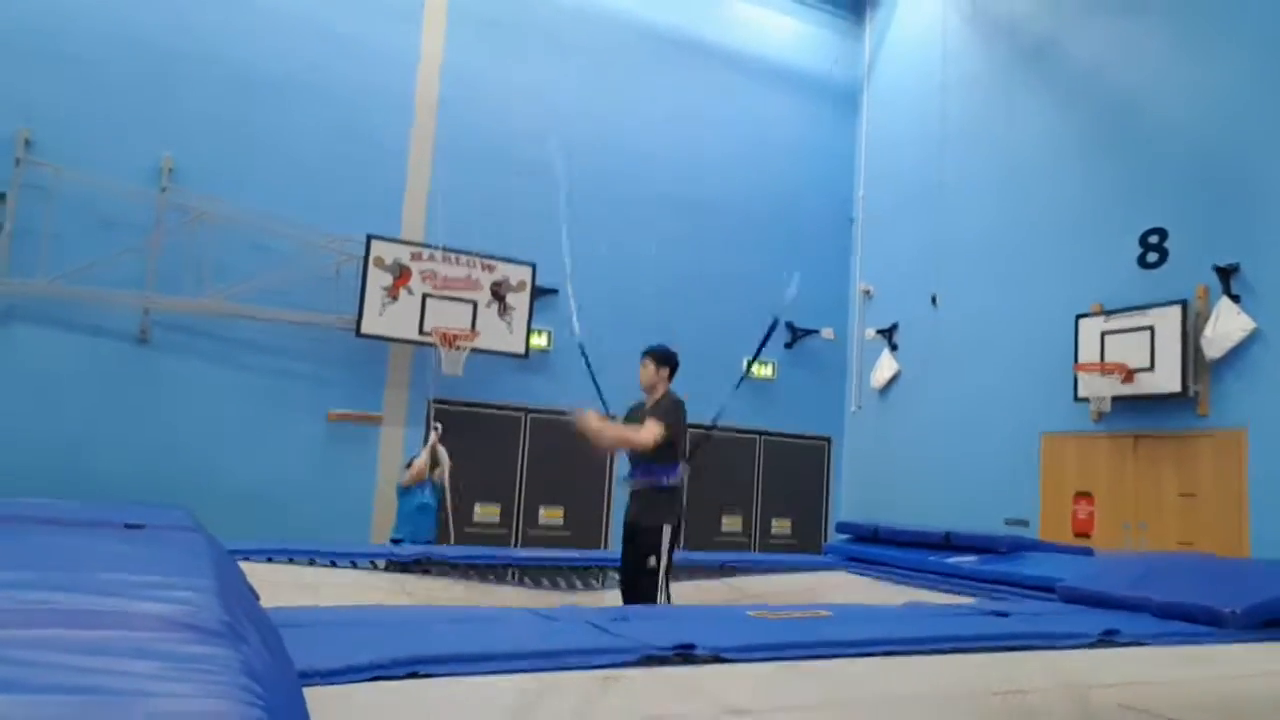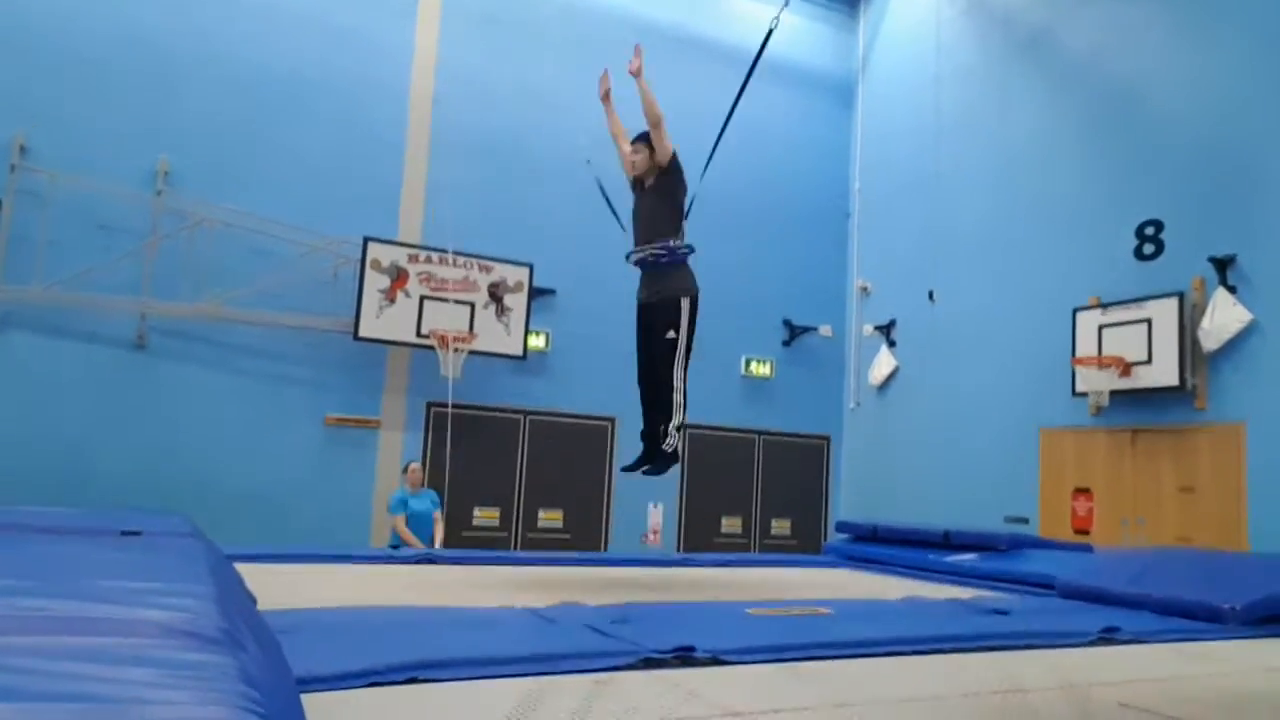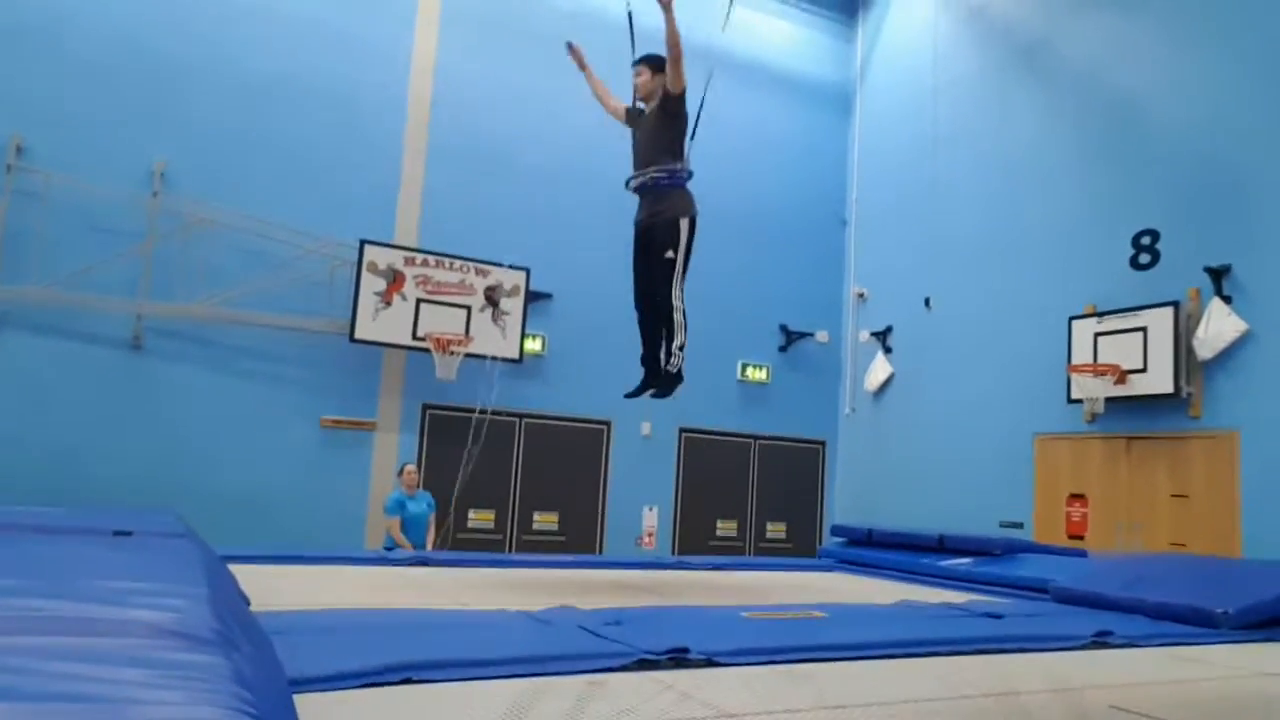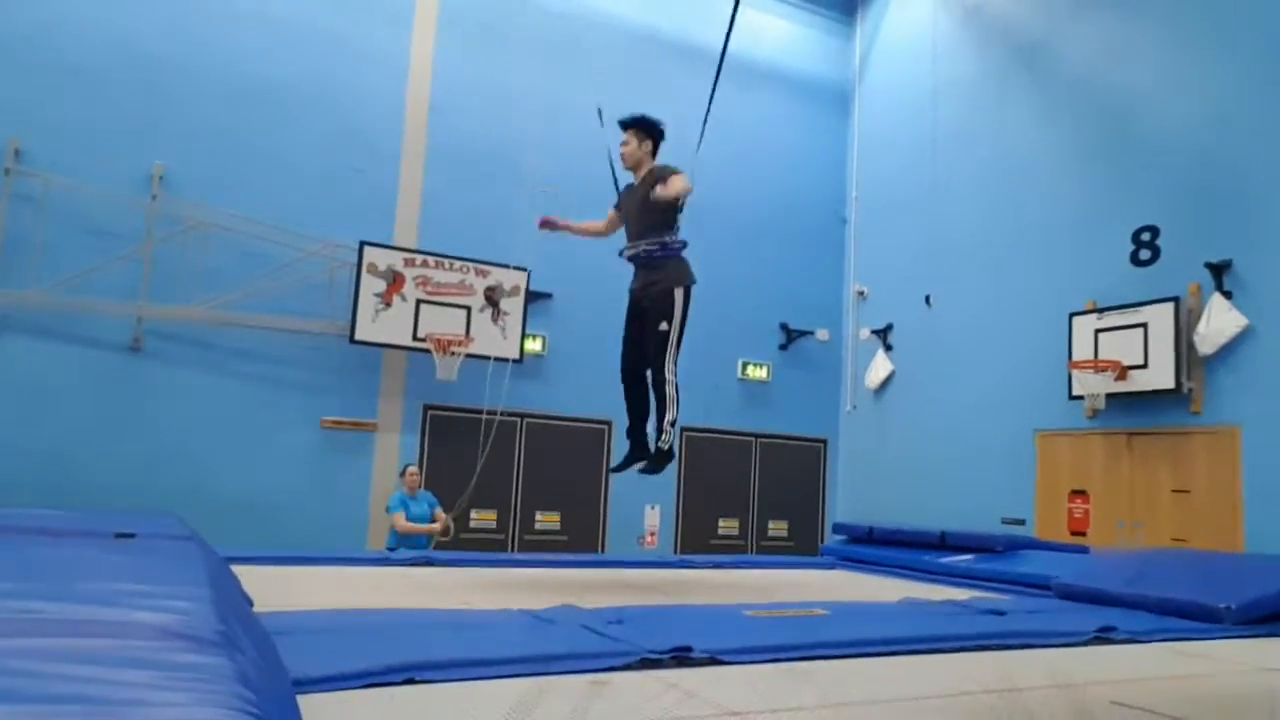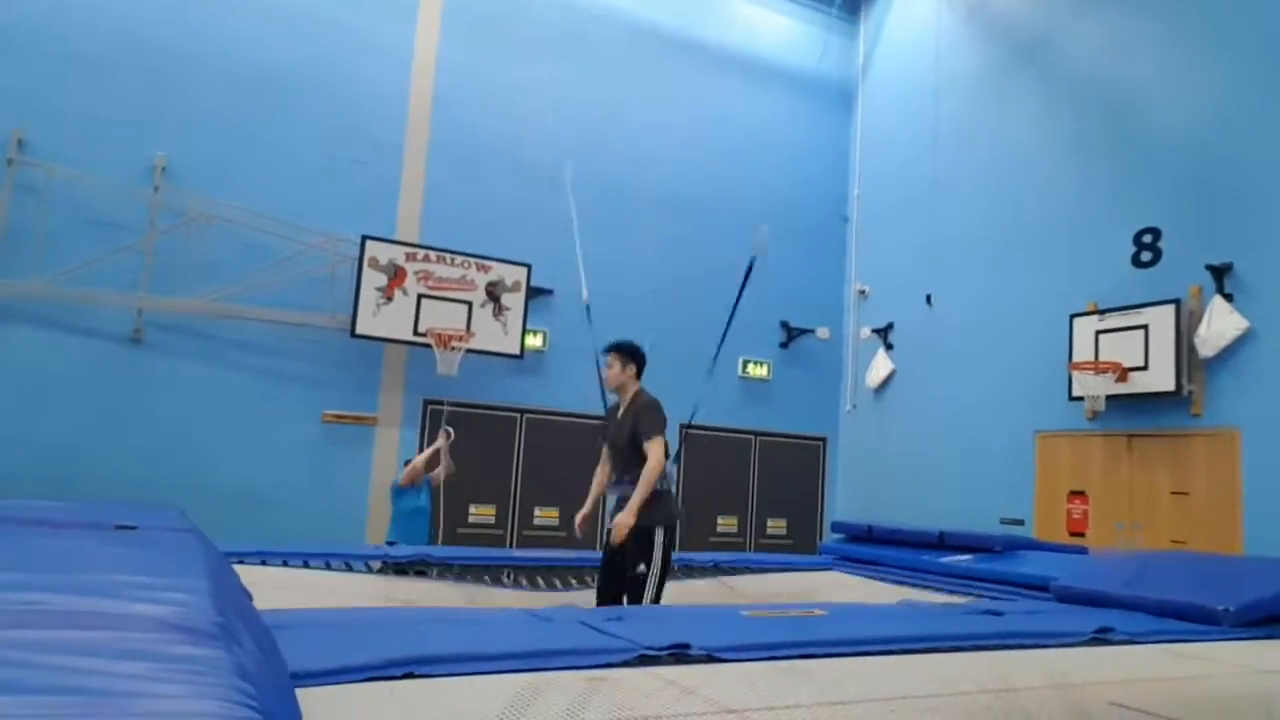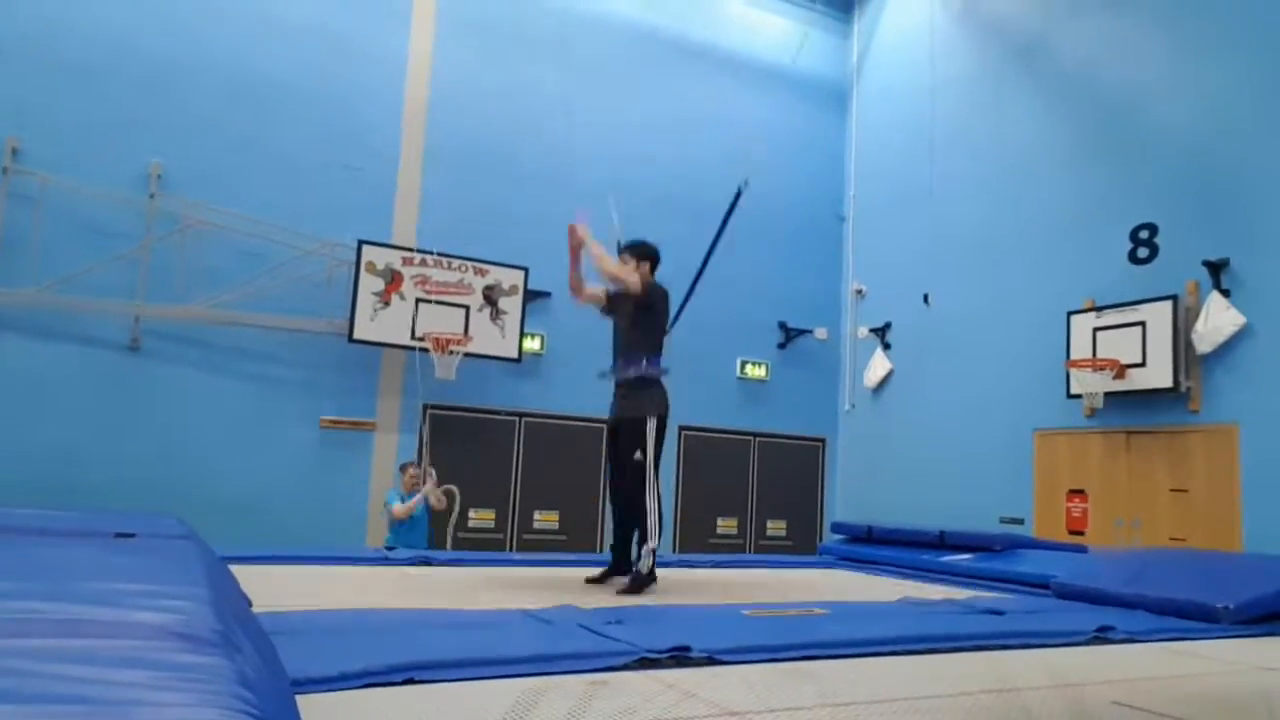
dt=0.3s
person 1, frame 1
left shoulder: (671, 407)
right shoulder: (637, 411)
left elbow: (646, 441)
right elbow: (612, 444)
left wrist: (599, 427)
right wrist: (596, 428)
left hip: (662, 511)
right hip: (638, 506)
left knee: (654, 582)
right knee: (630, 583)
person 1, frame 2
left shoulder: (671, 180)
right shoulder: (640, 187)
left elbow: (658, 123)
right elbow: (620, 142)
left wrist: (639, 77)
right wrist: (606, 101)
left hip: (675, 289)
right hip: (649, 289)
left knee: (670, 370)
right knee: (648, 373)
left ankle: (670, 445)
right ankle: (651, 446)
person 1, frame 3
left shoulder: (672, 105)
right shoulder: (640, 116)
left elbow: (678, 64)
right elbow: (609, 103)
right wrist: (584, 67)
left hip: (674, 211)
right hip: (646, 213)
left knee: (671, 293)
right knee: (645, 298)
left ankle: (674, 366)
right ankle: (652, 371)
person 1, frame 4
left shoulder: (661, 178)
right shoulder: (629, 193)
left elbow: (684, 185)
right elbow: (605, 227)
left wrist: (671, 191)
right wrist: (563, 226)
left hip: (669, 282)
right hip: (641, 283)
left knee: (661, 368)
right knee: (631, 369)
left ankle: (664, 445)
right ankle: (637, 444)
person 1, frame 5
left shoulder: (648, 410)
right shoulder: (613, 415)
left elbow: (656, 463)
right elbow: (605, 465)
left wrist: (630, 510)
right wrist: (587, 508)
left hip: (652, 514)
right hip: (627, 513)
left knee: (642, 597)
right knee: (607, 593)
person 1, frame 6
left shoulder: (655, 294)
right shoulder: (622, 300)
left elbow: (618, 275)
right elbow: (579, 289)
left wrist: (589, 242)
right wrist: (576, 253)
left hip: (645, 405)
right hip: (622, 402)
left knee: (642, 488)
right knee: (619, 488)
left ankle: (645, 567)
right ankle: (621, 560)
